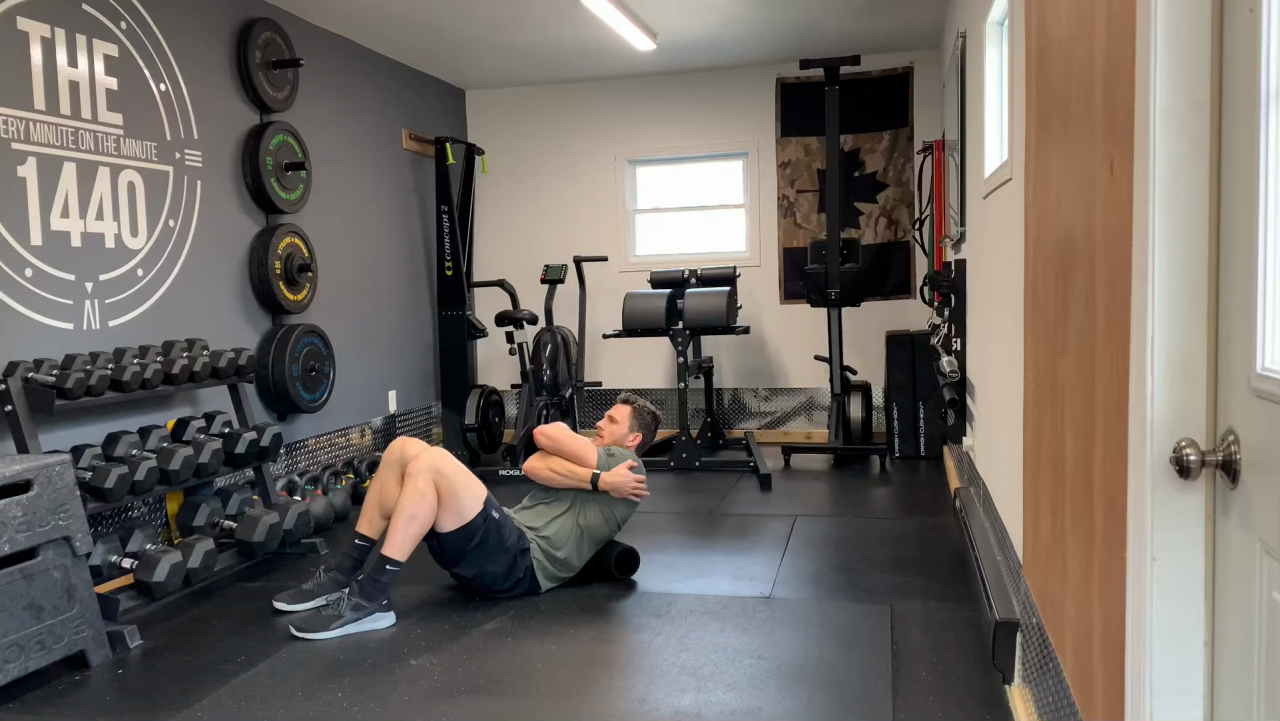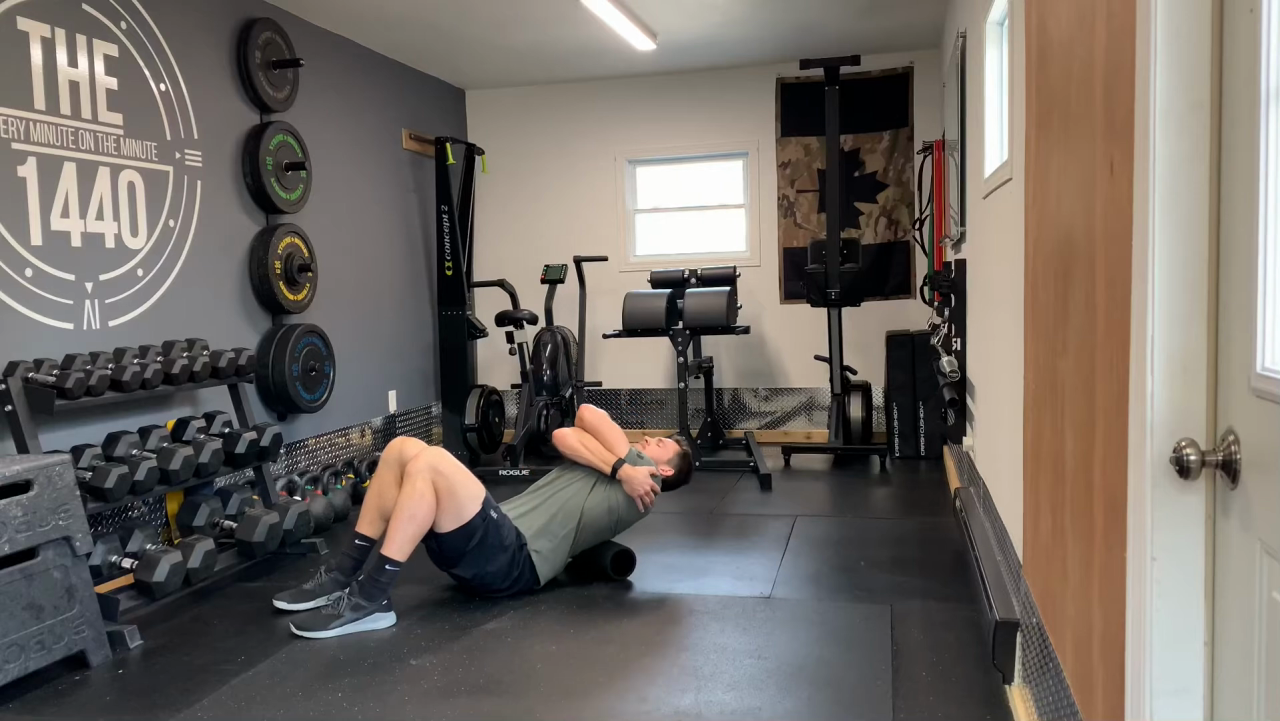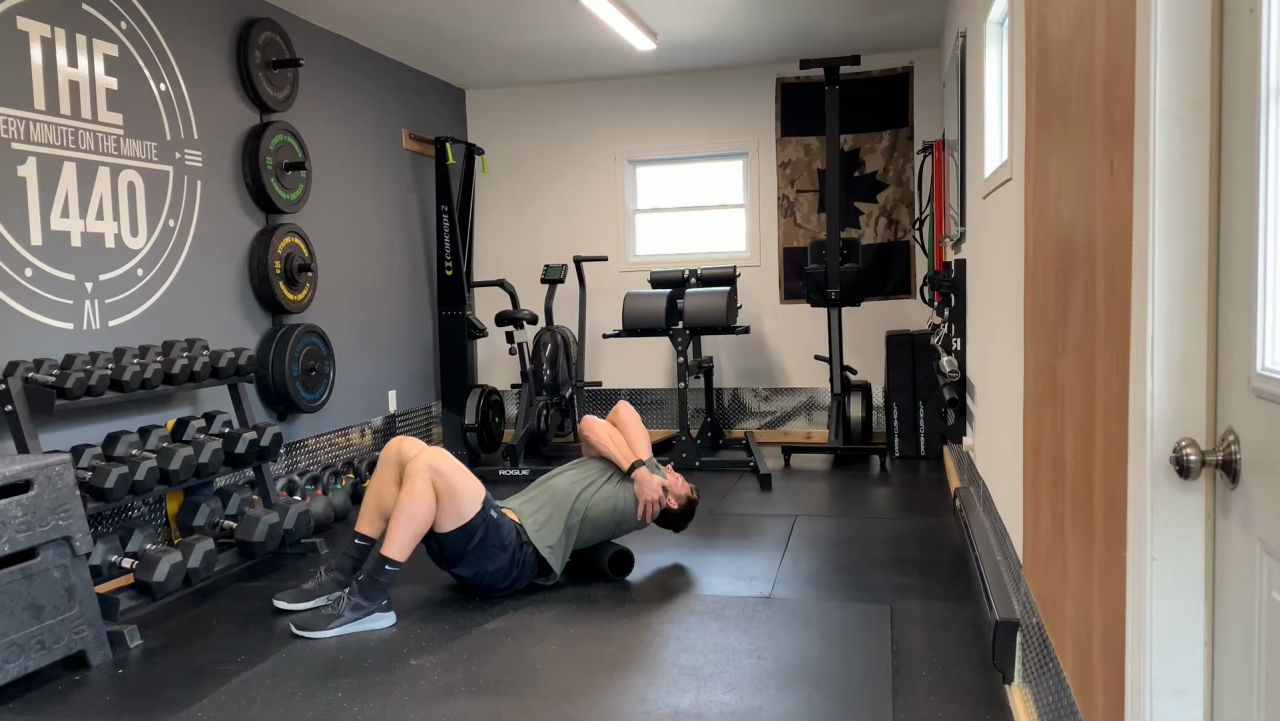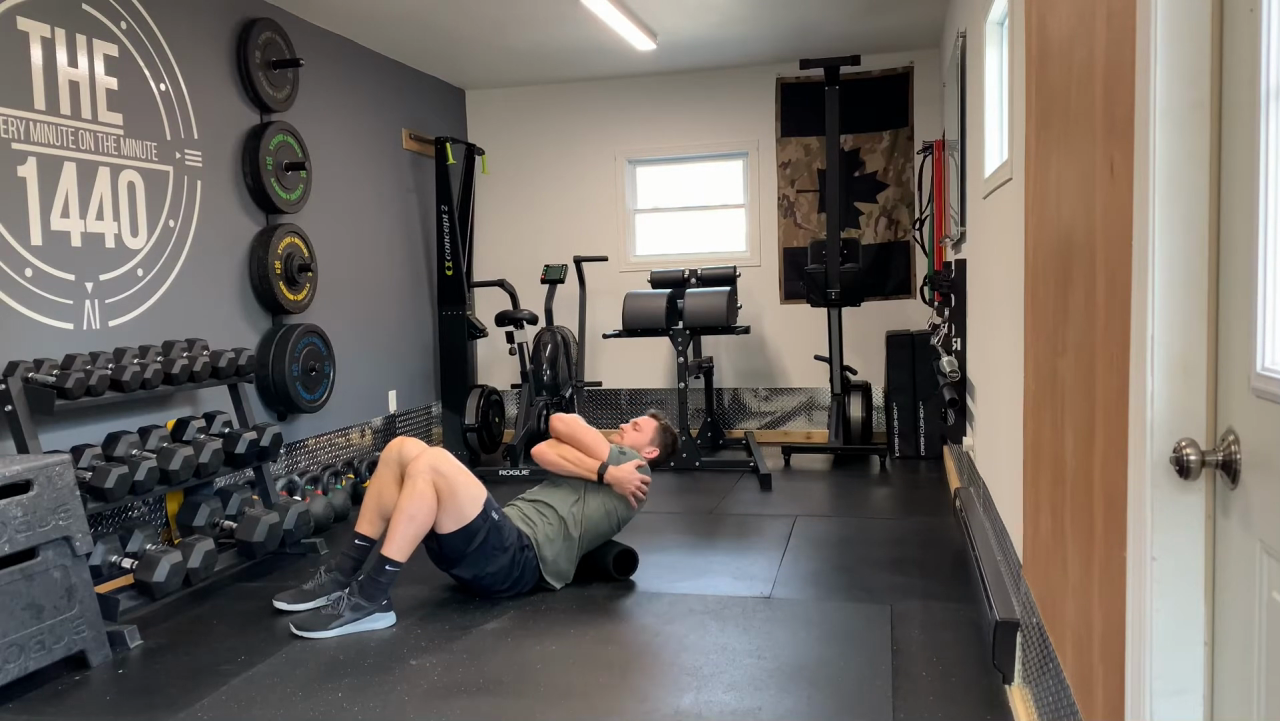
dt=1s
person 1, frame 1
left shoulder: (627, 468)
right shoulder: (601, 471)
left elbow: (547, 434)
right elbow: (535, 466)
right wrist: (599, 479)
left hip: (516, 563)
right hip: (495, 547)
left knee: (430, 462)
right knee: (406, 449)
left ankle: (370, 599)
right ankle: (343, 573)
person 1, frame 2
left shoulder: (640, 481)
right shoulder: (608, 467)
left elbow: (588, 414)
right elbow: (564, 436)
right wrist: (616, 466)
left hip: (509, 559)
right hip: (492, 539)
left knee: (430, 462)
right knee: (404, 449)
left ankle: (370, 600)
right ankle: (345, 574)
person 1, frame 3
left shoulder: (646, 486)
right shoulder: (614, 470)
right elbow: (590, 425)
right wrist: (635, 465)
left hip: (509, 554)
right hip: (493, 532)
left knee: (429, 462)
right knee: (402, 449)
left ankle: (370, 599)
right ankle: (345, 572)
person 1, frame 4
left shoulder: (634, 471)
right shoulder: (603, 469)
left elbow: (562, 423)
right elbow: (543, 453)
right wrist: (603, 473)
left hip: (514, 559)
right hip: (497, 542)
left knee: (431, 462)
right knee: (403, 448)
left ankle: (369, 599)
right ankle: (343, 574)
